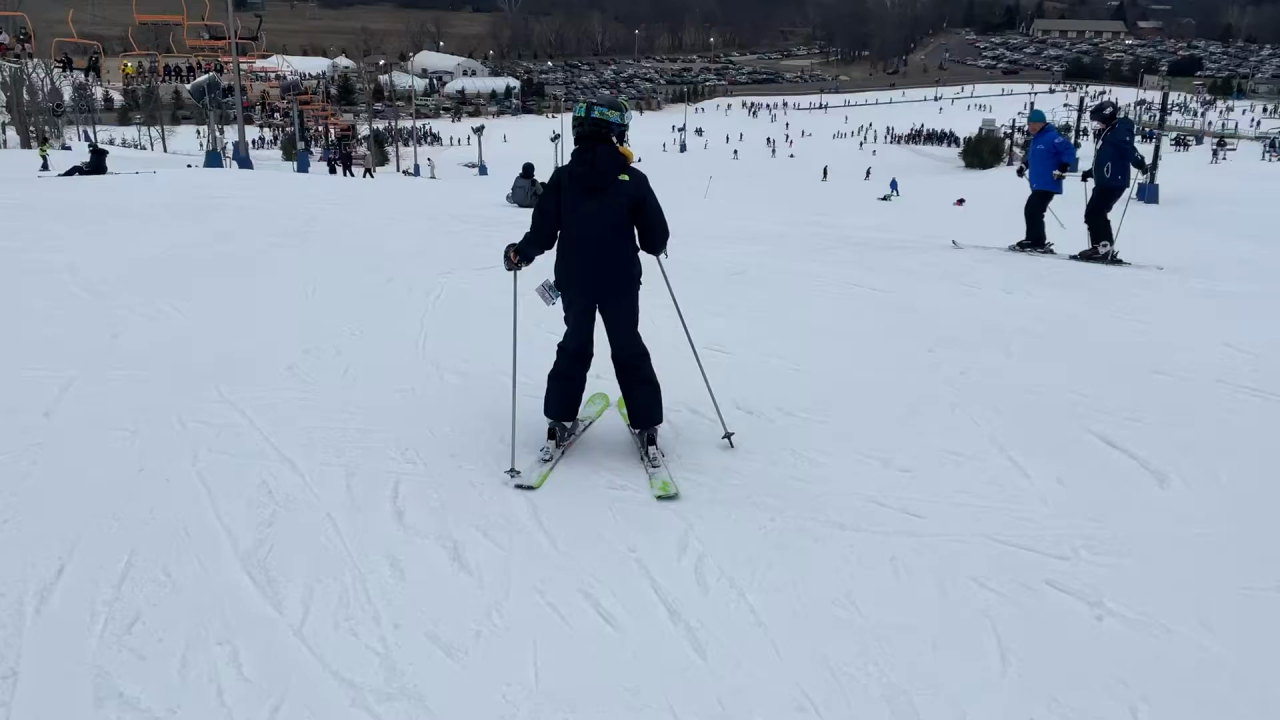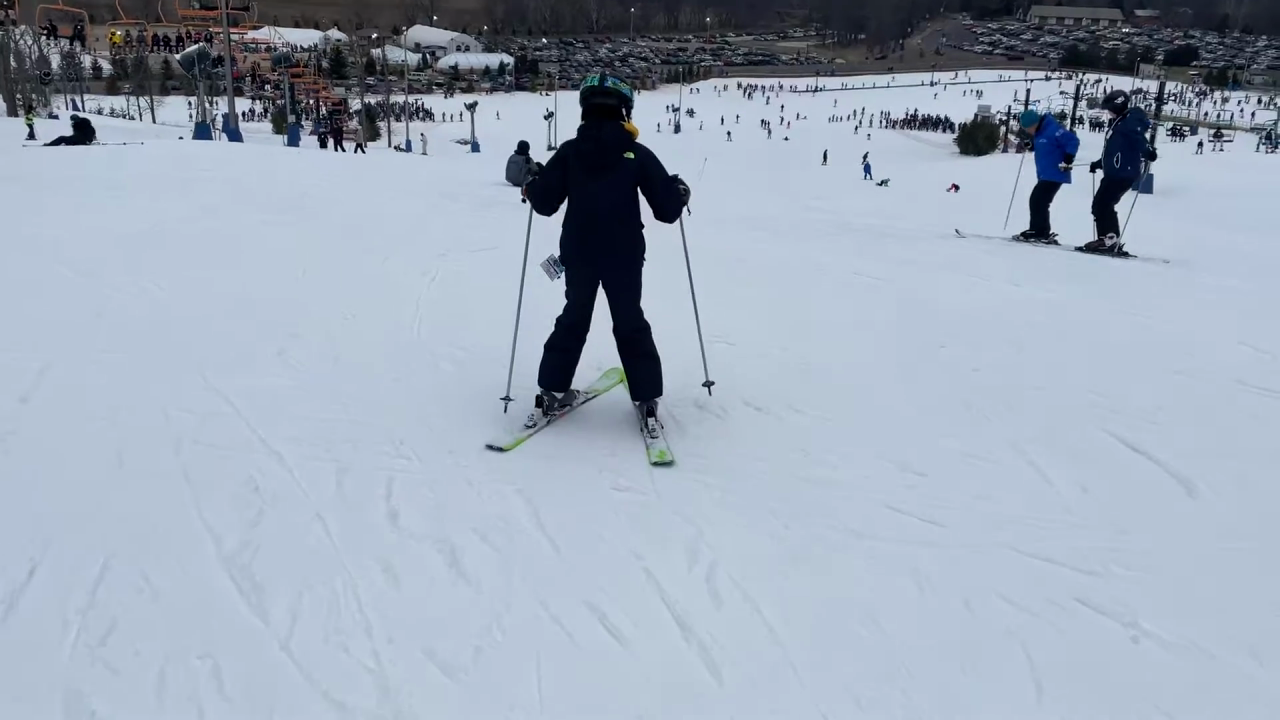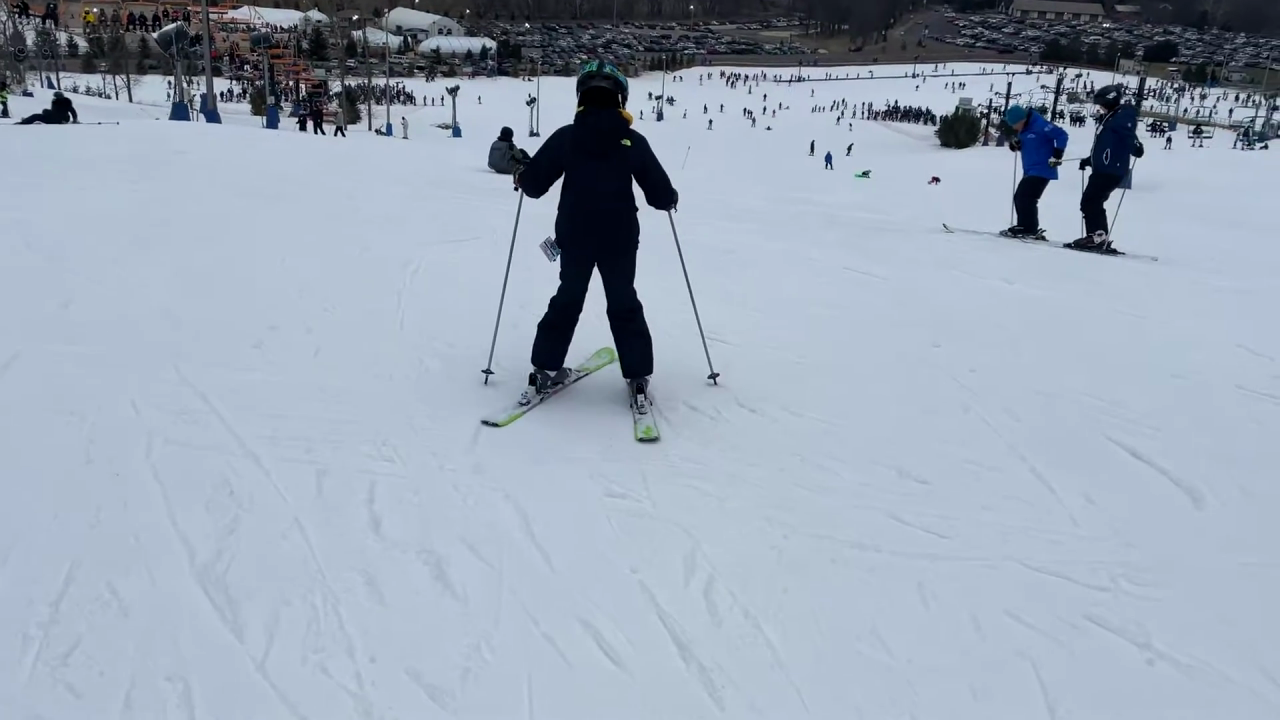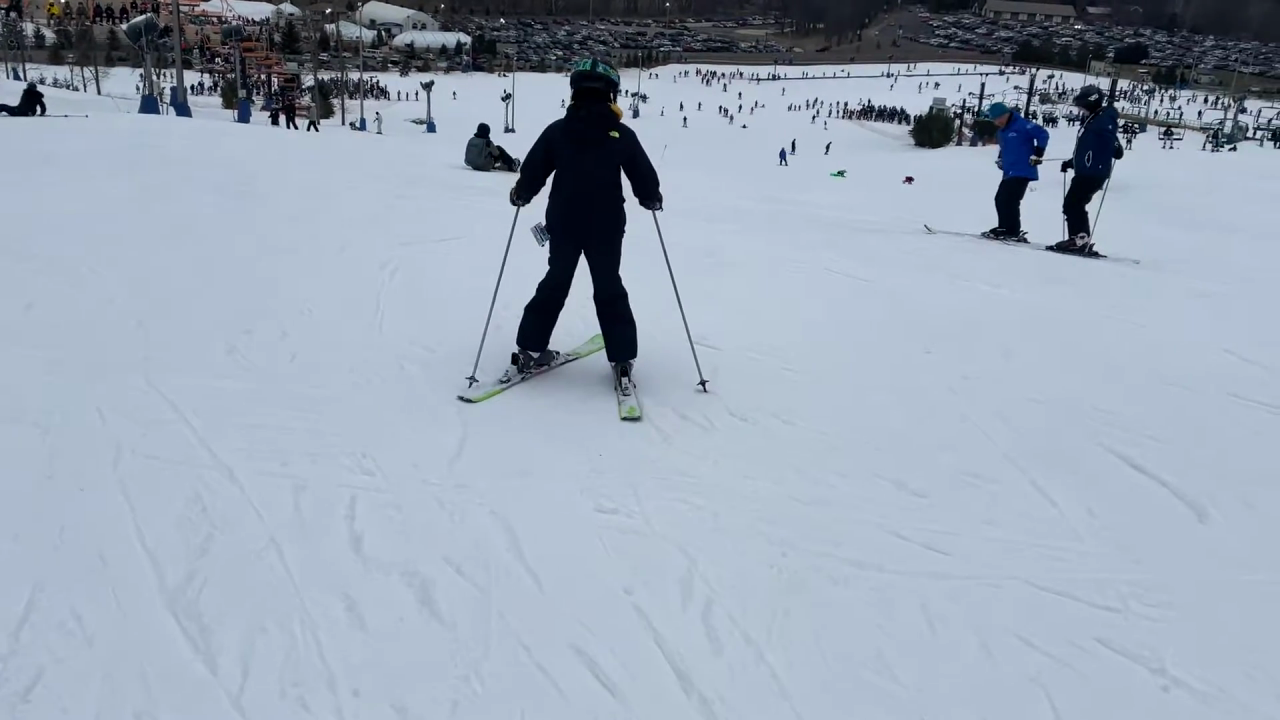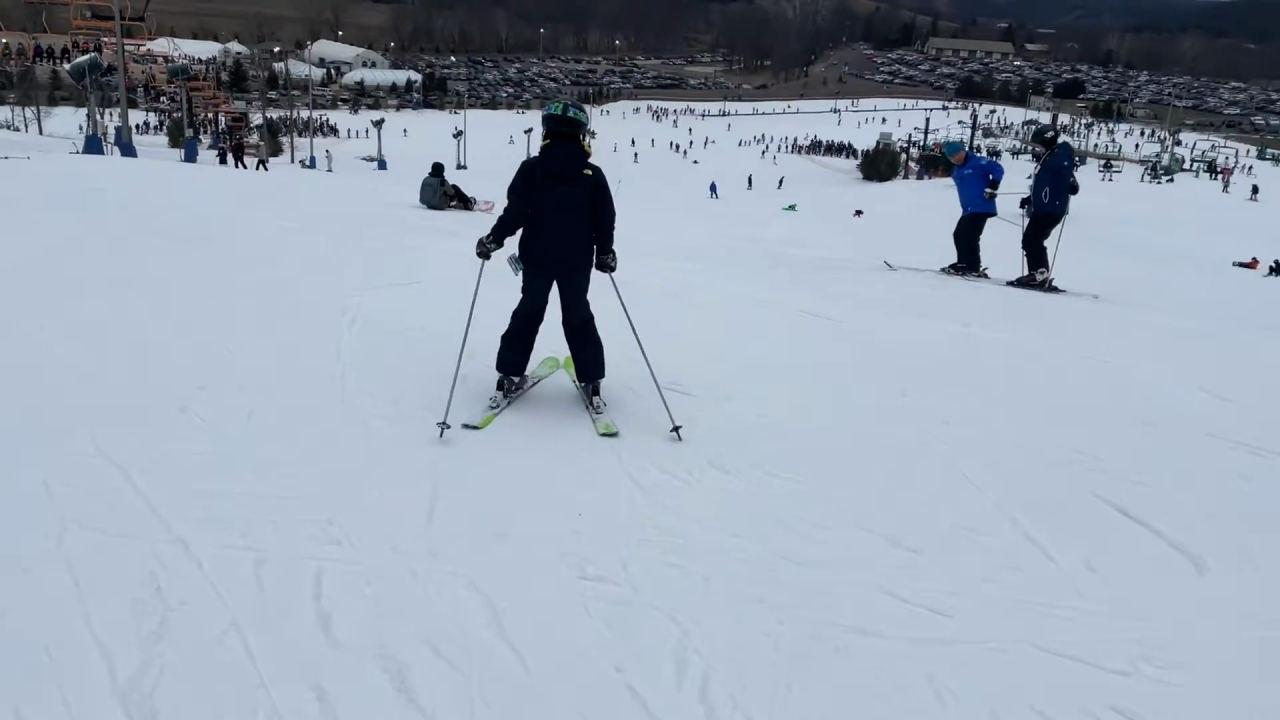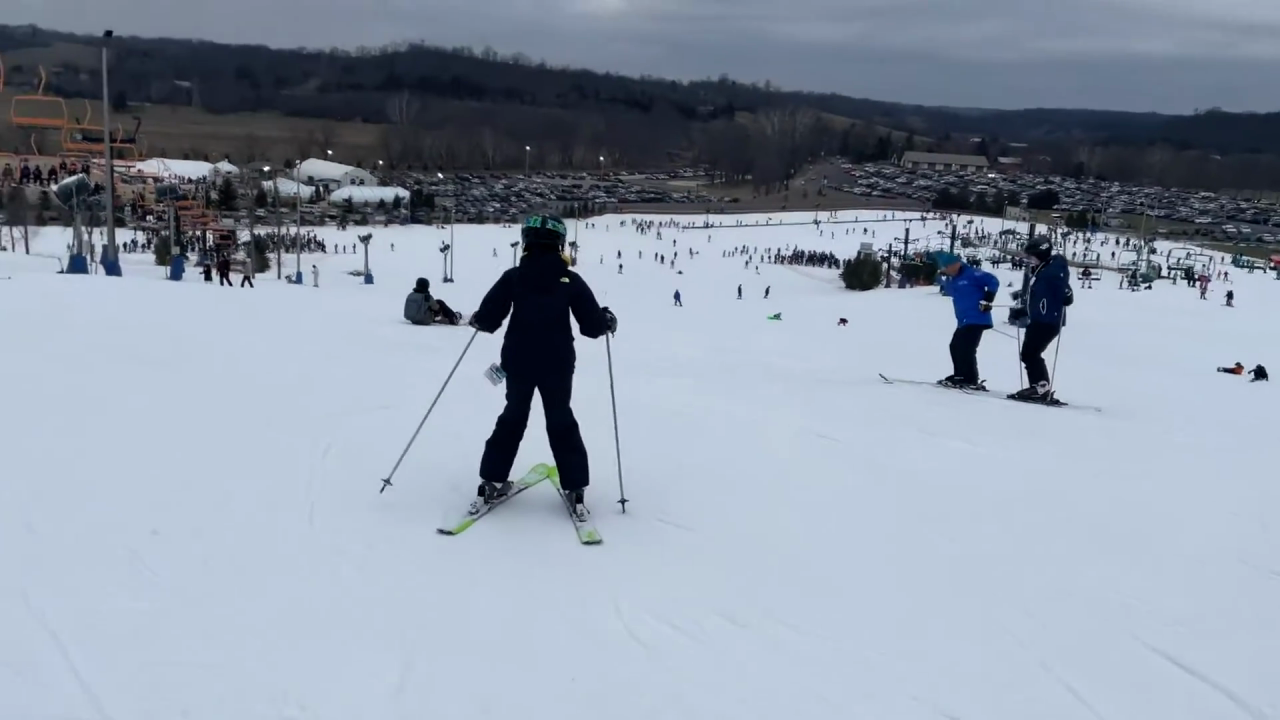
dt=0.5s
person 1, frame 1
left shoulder: (563, 177)
right shoulder: (632, 178)
left elbow: (543, 231)
right elbow: (654, 236)
left wrist: (519, 254)
right wrist: (656, 244)
left hip: (574, 279)
right hip: (620, 280)
left knee: (575, 345)
right knee: (628, 349)
left ankle: (560, 420)
right ankle: (646, 426)
person 1, frame 2
left shoulder: (569, 151)
right shoulder: (638, 155)
left elbow: (545, 202)
right elbow: (667, 208)
left wrist: (531, 187)
right wrist: (680, 193)
left hip: (578, 255)
right hip: (624, 257)
left knee: (574, 318)
right knee: (630, 324)
left ankle: (553, 390)
right ankle: (646, 398)
person 1, frame 3
left shoulder: (565, 137)
right shoulder: (632, 141)
left elbow: (534, 183)
right elbow: (659, 192)
left wrist: (521, 178)
right wrist: (669, 199)
left hip: (574, 237)
right hip: (619, 239)
left knee: (567, 300)
right knee: (624, 305)
left ankle: (546, 369)
right ankle: (638, 377)
person 1, frame 4
left shoulder: (557, 130)
right shoulder: (622, 134)
left elbow: (532, 174)
right elbow: (645, 181)
left wrist: (521, 194)
right wrist: (651, 199)
left hip: (564, 225)
right hip: (606, 228)
left knee: (554, 284)
right knee: (609, 291)
left ankle: (530, 350)
right ankle: (622, 361)
person 1, frame 5
left shoulder: (532, 167)
right shoulder: (592, 173)
left elbow: (516, 212)
right elbow: (603, 222)
left wrist: (492, 239)
right wrist: (605, 253)
left hip: (537, 256)
right hip: (577, 259)
left knee: (528, 312)
right knee: (579, 316)
left ankle: (509, 377)
right ankle: (591, 383)
person 1, frame 6
left shoulder: (513, 277)
right shoulder: (571, 280)
left elbow: (490, 316)
right elbow: (592, 324)
left wrist: (477, 320)
right wrist: (608, 322)
left hip: (518, 363)
right hip: (558, 365)
left knee: (512, 418)
right knee: (562, 422)
left ankle: (492, 482)
right ankle: (575, 489)
